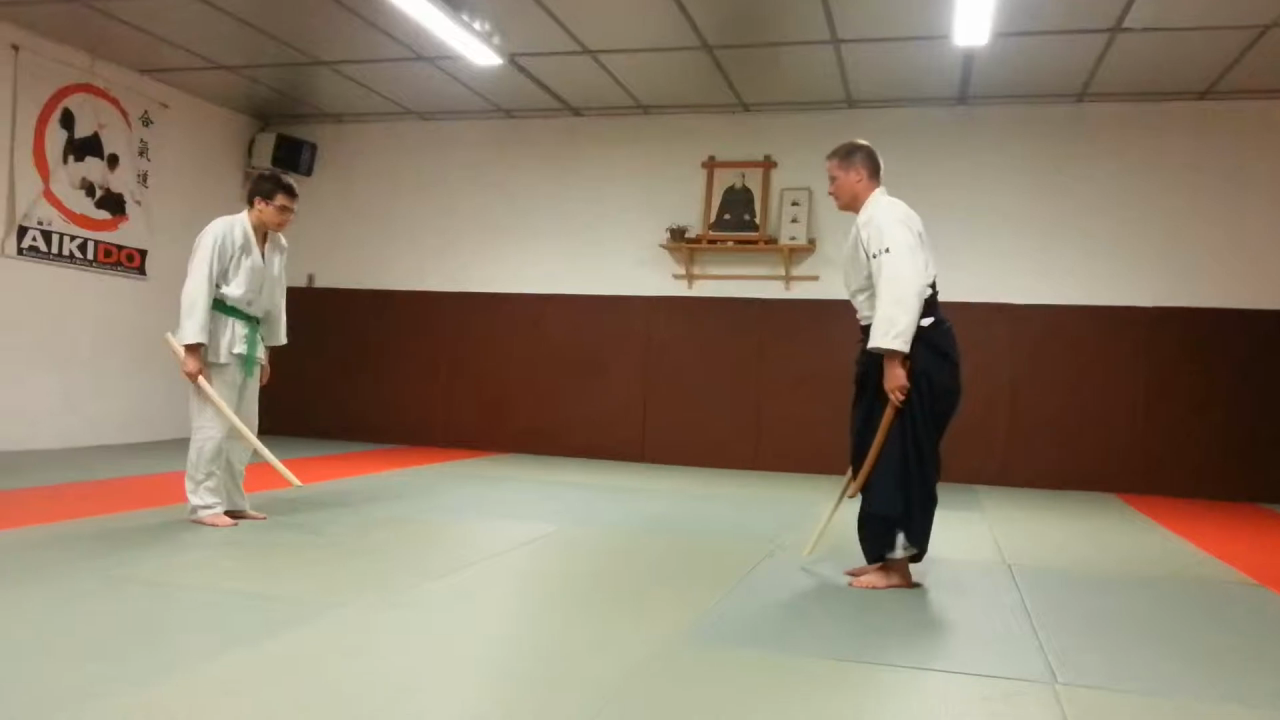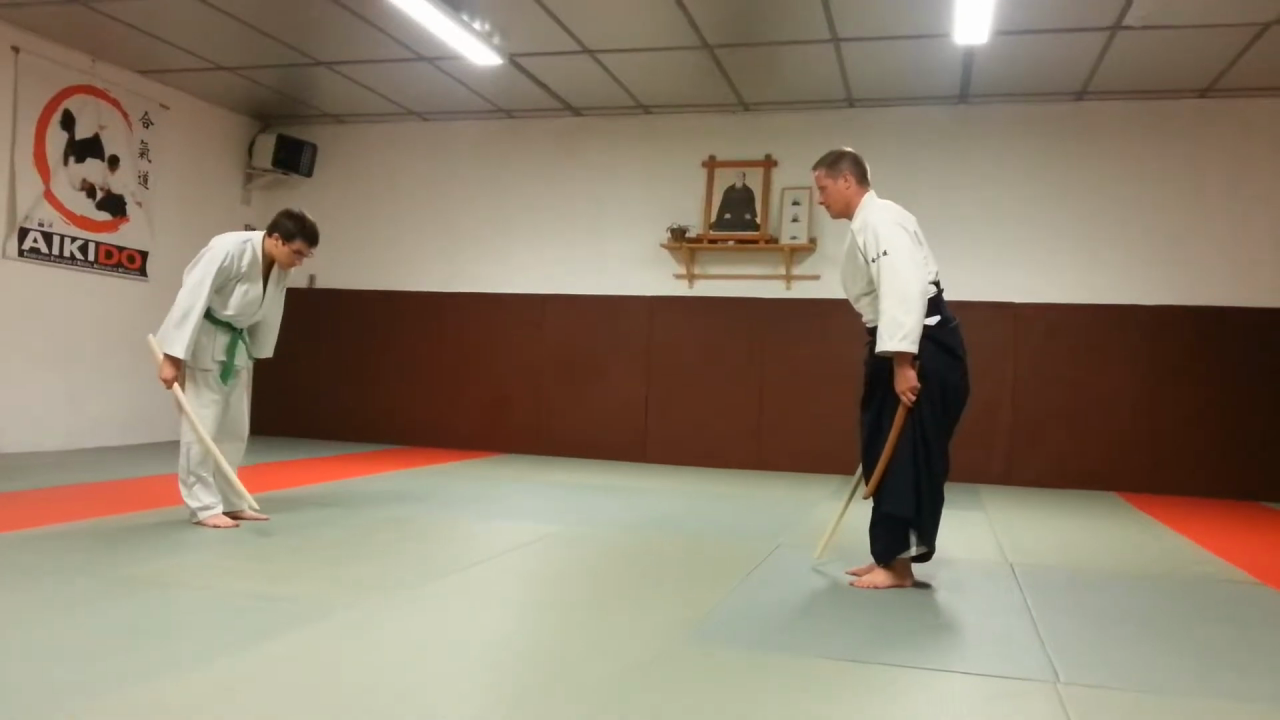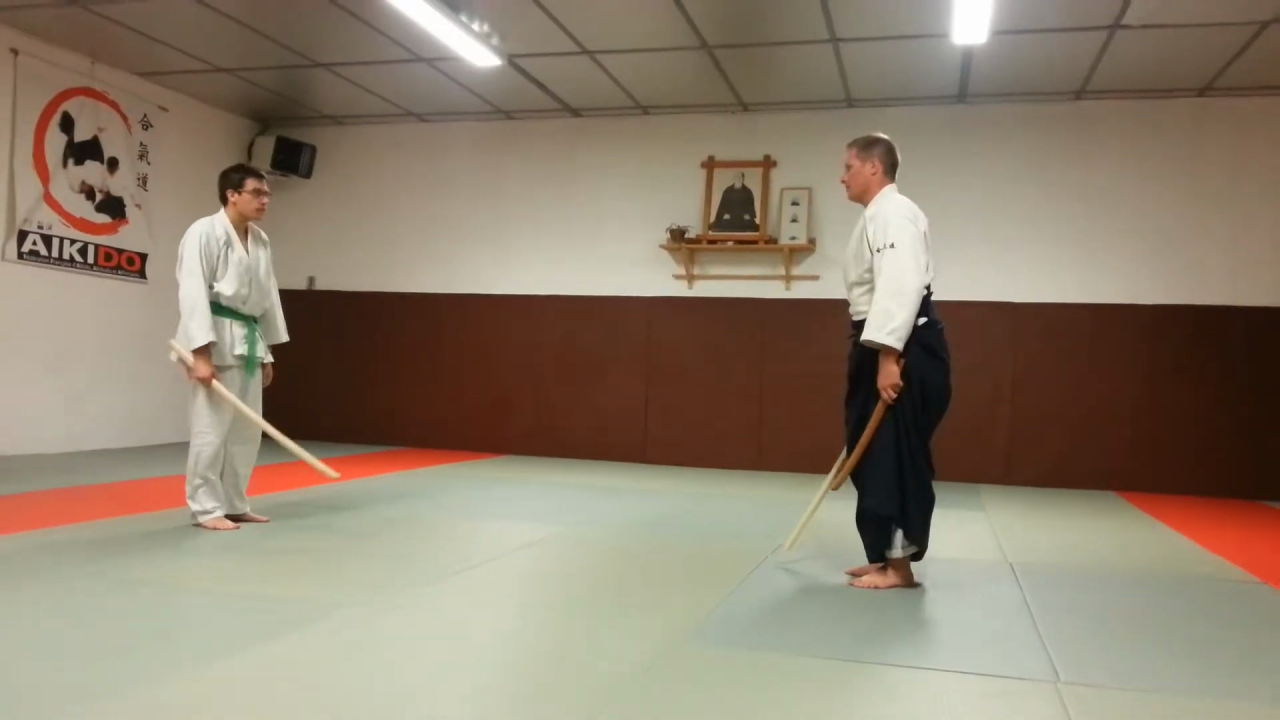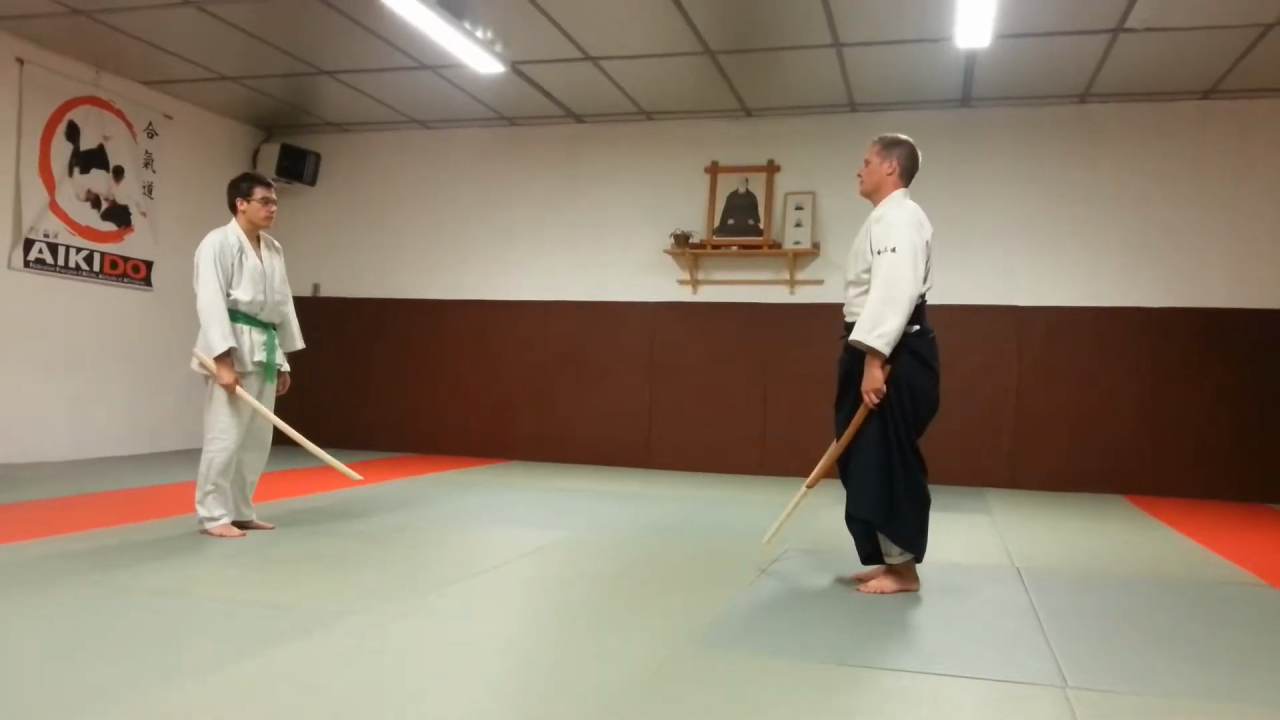
dt=0.7s
person 1, frame 1
left shoulder: (886, 217)
right shoulder: (872, 220)
left elbow: (902, 291)
left wrist: (895, 361)
right wrist: (884, 358)
left hip: (914, 352)
right hip: (896, 349)
left knee: (902, 455)
right knee: (878, 454)
left ankle: (897, 564)
right ankle: (888, 556)
person 1, frame 2
left shoulder: (881, 219)
right shoulder: (866, 225)
left elbow: (905, 291)
left wrist: (904, 363)
right wrist: (894, 360)
left hip: (923, 351)
right hip: (903, 347)
left knee: (908, 456)
right knee: (886, 455)
left ankle: (899, 565)
right ankle: (891, 555)
person 1, frame 3
left shoulder: (893, 214)
right shoulder: (877, 217)
left elbow: (901, 289)
left wrist: (889, 359)
left hip: (903, 350)
right hip: (884, 347)
left knee: (895, 455)
right knee: (873, 454)
left ankle: (897, 564)
right ankle: (887, 556)
person 1, frame 4
left shoulder: (899, 217)
right shoulder: (885, 218)
left elbow: (896, 293)
left wrist: (875, 361)
left hip: (893, 356)
right hip: (879, 351)
left knee: (890, 460)
right knee: (869, 459)
left ankle: (903, 569)
right ankle: (891, 559)
person 2, frame 1
left shoulder: (278, 245)
right shoulder: (222, 232)
right elbow: (198, 289)
left wrist: (266, 352)
right wrist: (192, 350)
left hip: (249, 340)
right hip: (219, 338)
left knee: (243, 427)
right knee: (212, 423)
left ankle: (232, 501)
right ankle: (205, 504)
person 2, frame 2
left shoulder: (281, 267)
right shoulder: (229, 249)
right elbow: (191, 300)
left wrist: (250, 358)
right wrist: (173, 358)
left hip: (234, 345)
right hip: (202, 343)
left knee: (235, 428)
right knee: (203, 425)
left ankle: (229, 502)
right ankle: (204, 506)
person 2, frame 3
left shoulder: (260, 240)
right shoulder: (204, 233)
right elbow: (193, 294)
left wrist: (266, 353)
right wrist: (201, 354)
left hip: (248, 342)
right hip: (216, 341)
left knee: (247, 431)
right knee: (211, 429)
left ankle: (234, 504)
right ankle: (206, 508)
person 2, frame 4
left shoulder: (273, 250)
right shoulder: (218, 243)
right elbow: (211, 304)
left wrist: (282, 361)
right wrist: (224, 361)
left hip: (264, 350)
right hip: (233, 349)
left knee: (257, 437)
right knee: (225, 434)
left ankle: (239, 511)
right ankle: (214, 515)
